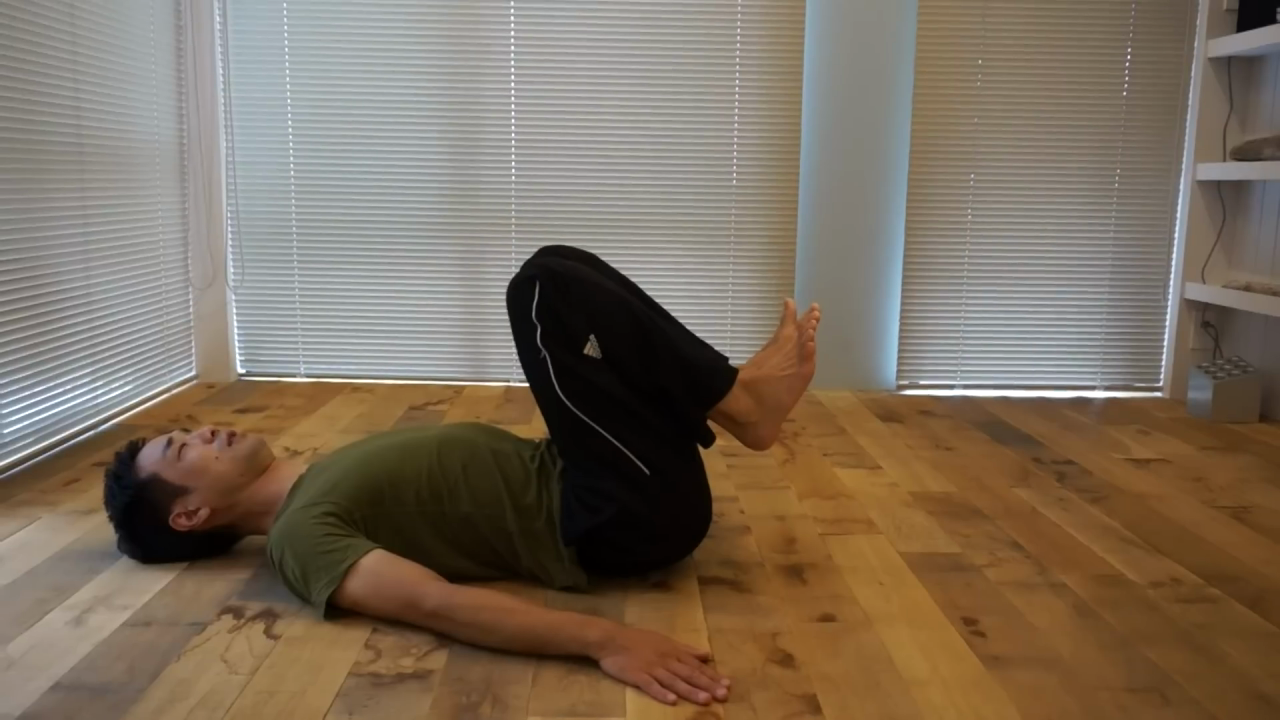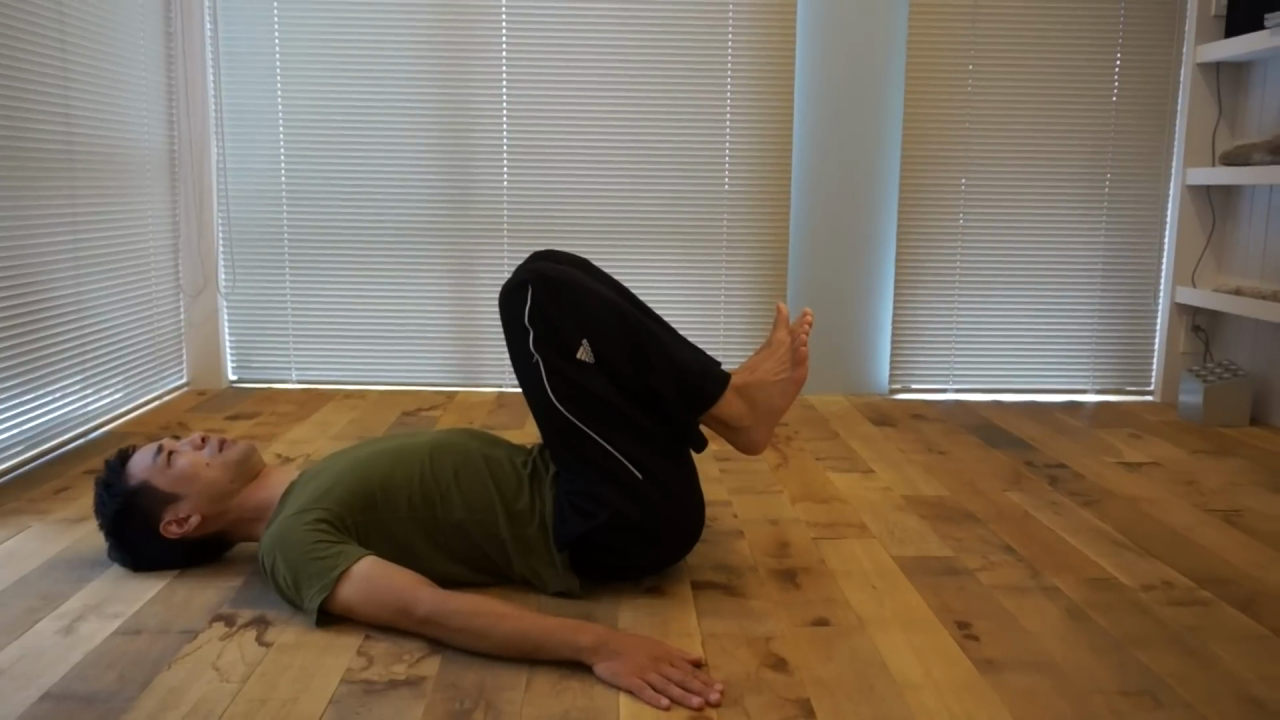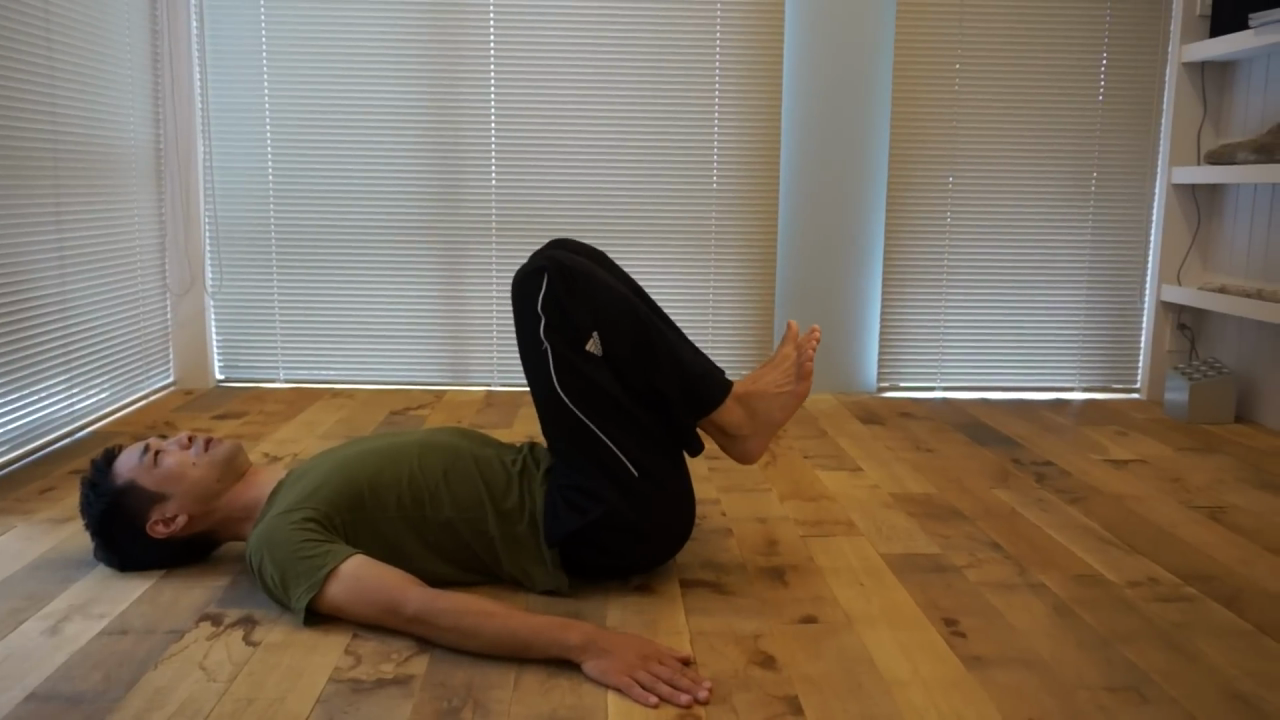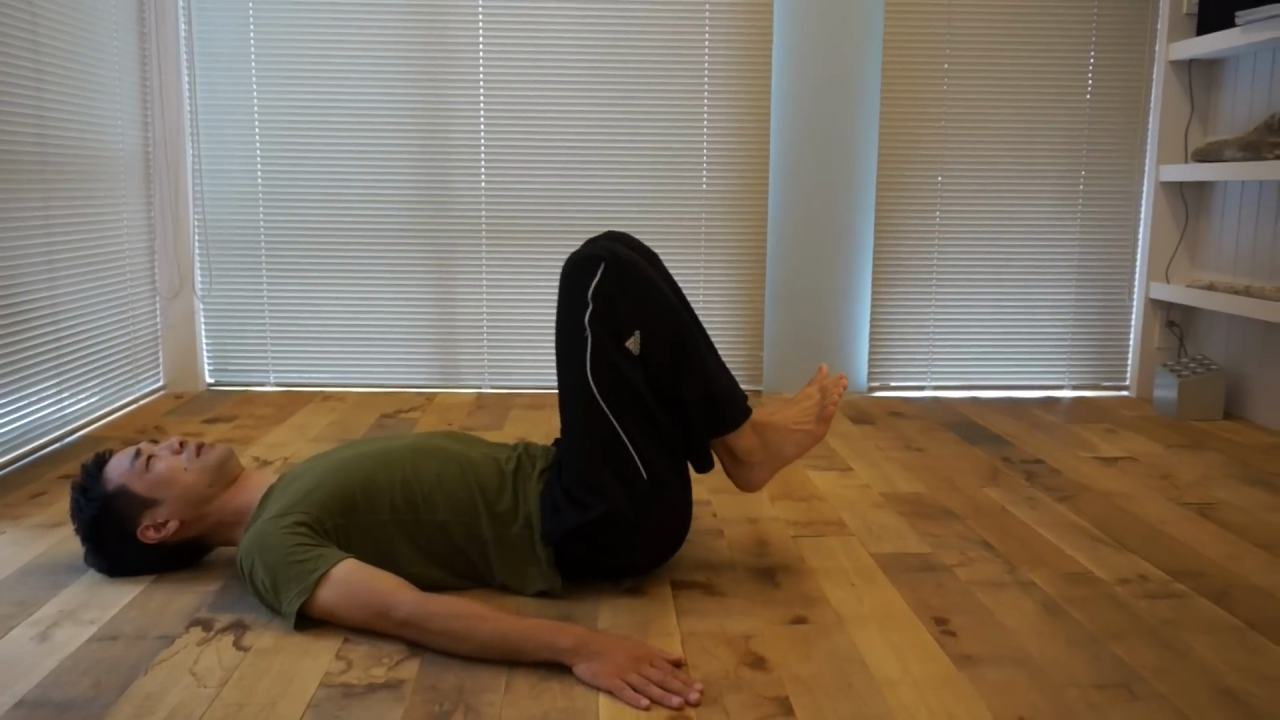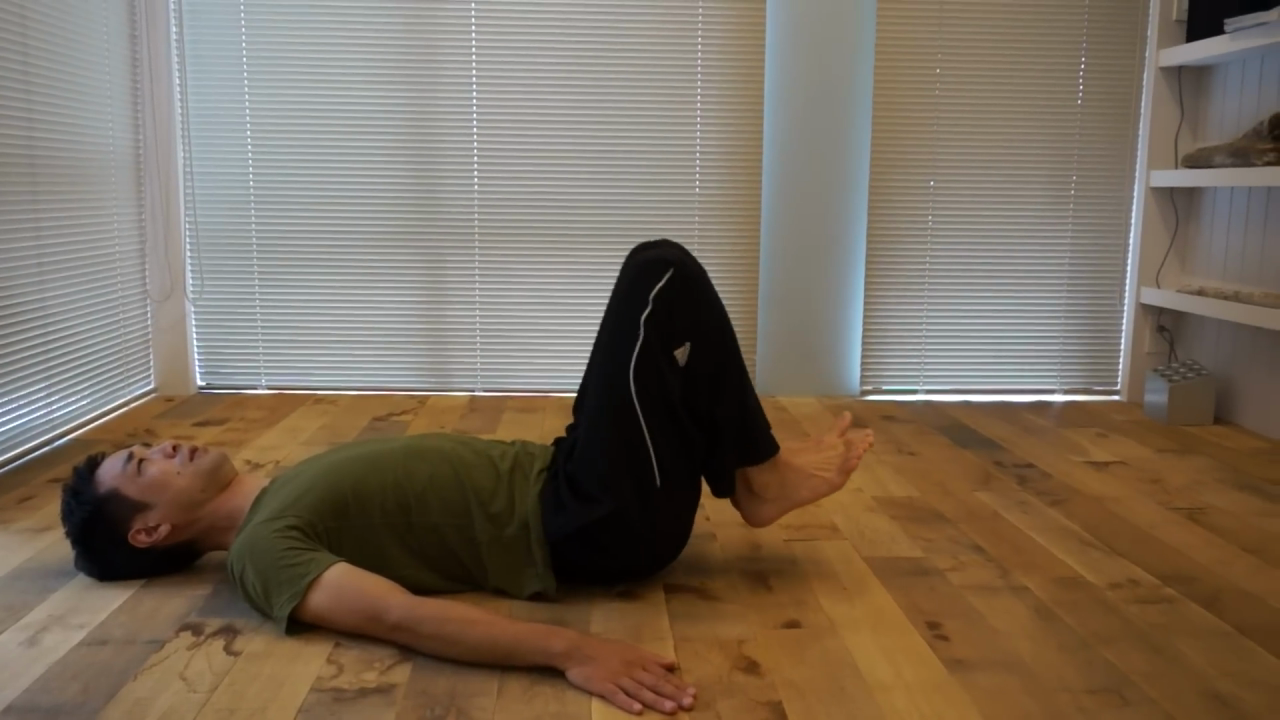
dt=0.4s
person 1, frame 1
left shoulder: (328, 484)
right shoulder: (303, 535)
right elbow: (433, 603)
right wrist: (602, 638)
left hip: (568, 484)
right hip: (623, 523)
left knee: (558, 269)
right knee: (547, 289)
left ankle: (736, 393)
right ankle: (738, 402)
person 1, frame 2
left shoulder: (319, 490)
right shoulder: (295, 542)
right elbow: (427, 609)
right wrist: (598, 643)
left hip: (556, 488)
right hip: (616, 526)
left knee: (551, 277)
right knee: (540, 293)
left ankle: (729, 398)
right ankle: (730, 404)
person 1, frame 3
left shoulder: (306, 489)
right shoulder: (283, 542)
right elbow: (417, 609)
right wrist: (586, 642)
left hip: (549, 482)
right hip: (608, 525)
left knee: (565, 266)
right knee: (552, 280)
left ankle: (729, 406)
right ankle: (731, 414)
person 1, frame 4
left shoulder: (298, 494)
right shoulder: (274, 548)
right elbow: (408, 613)
right wrist: (578, 644)
left hip: (546, 482)
right hip: (599, 528)
left knee: (613, 260)
right knee: (604, 272)
left ankle: (739, 433)
right ankle: (743, 442)
person 1, frame 5
left shoulder: (287, 498)
right shoulder: (266, 551)
right elbow: (400, 616)
right wrist: (570, 650)
left hip: (554, 480)
right hip: (596, 526)
left knee: (659, 269)
right knee: (665, 279)
left ankle: (755, 470)
right ankle: (758, 479)
